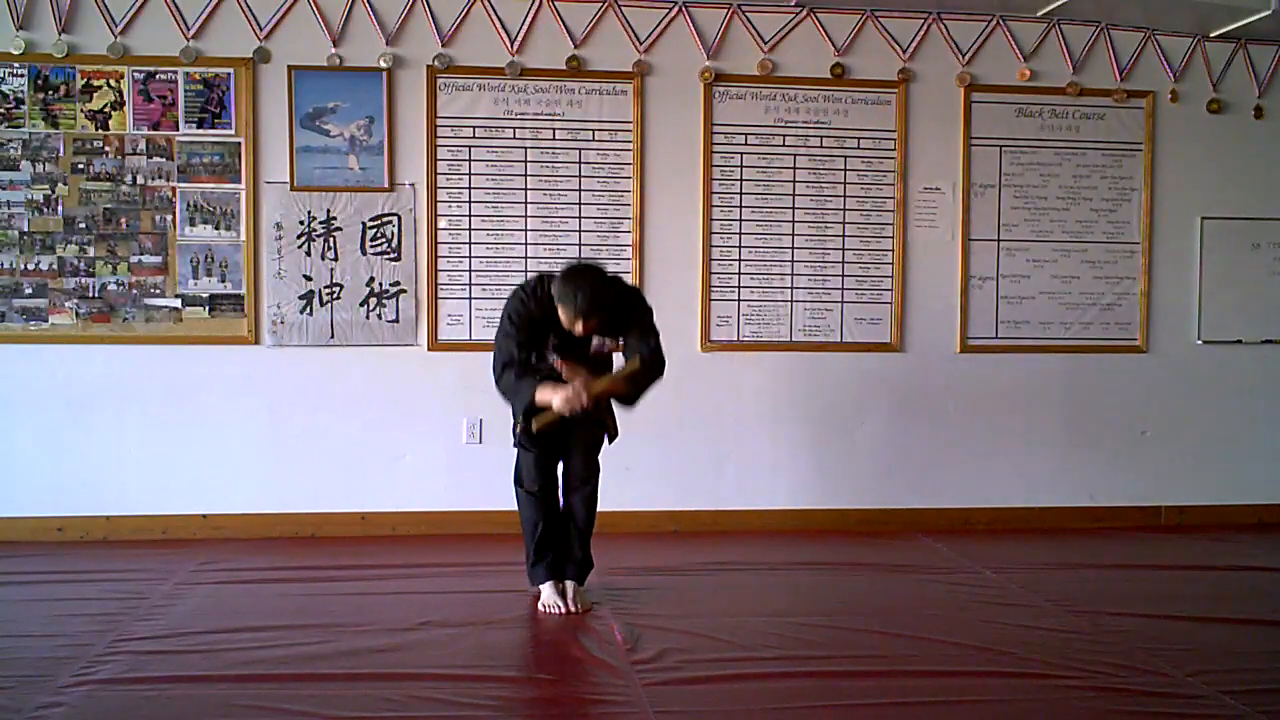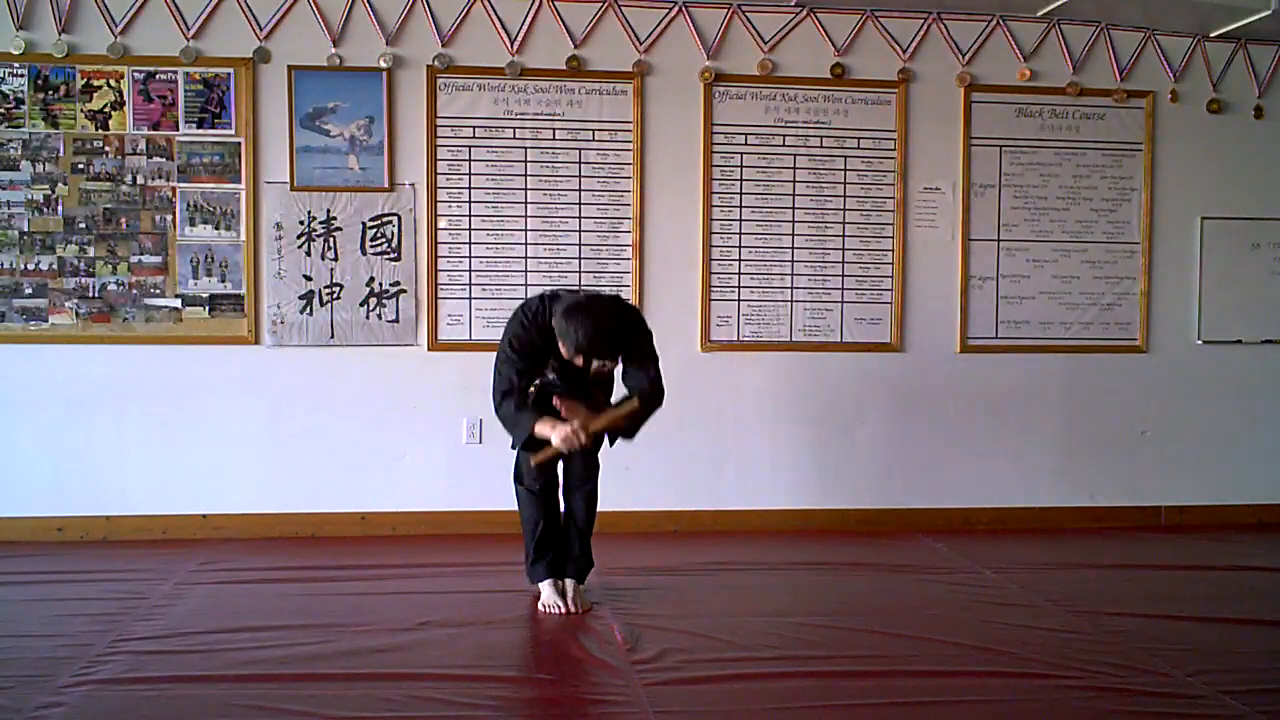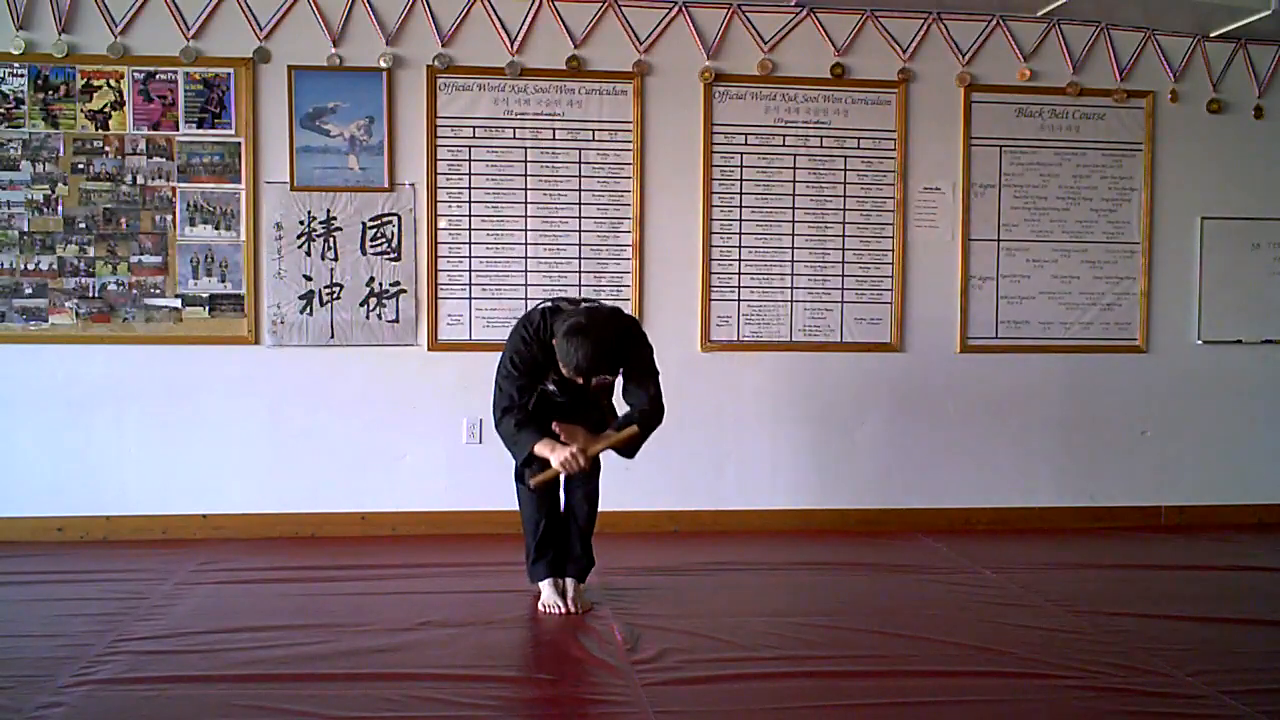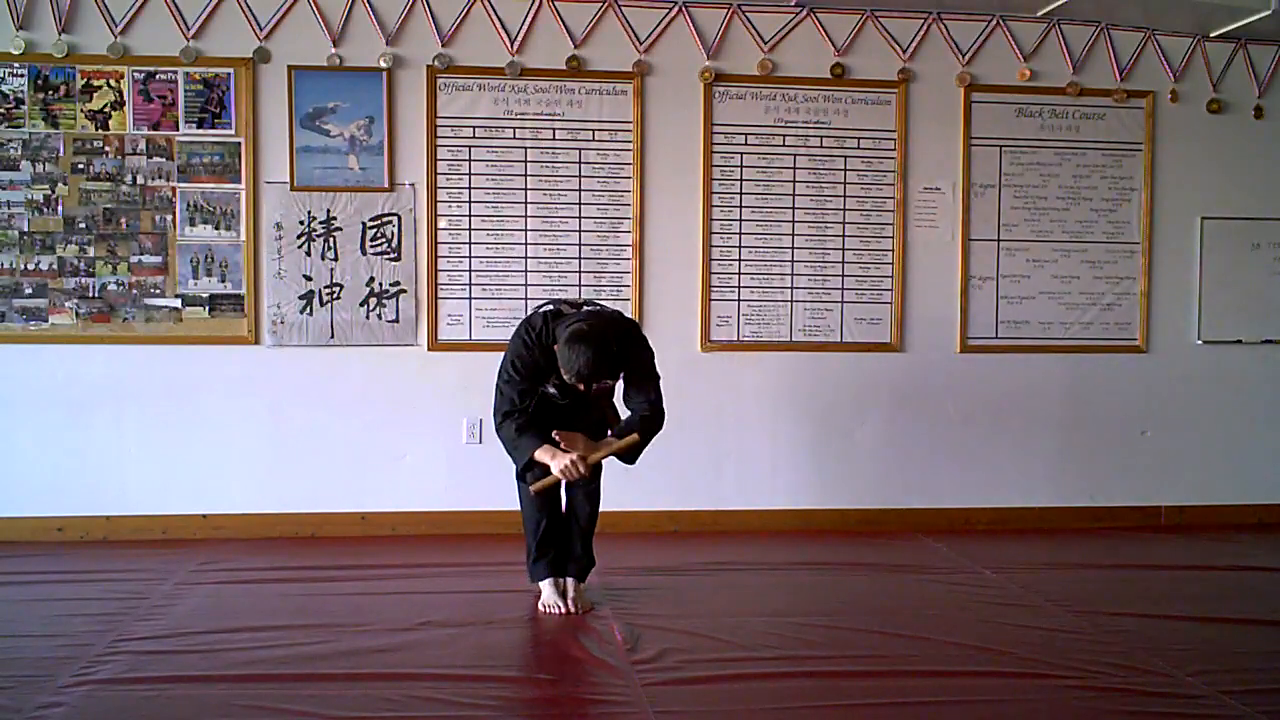
dt=0.1s
person 1, frame 1
left shoulder: (626, 302)
right shoulder: (527, 299)
left elbow: (649, 361)
right elbow: (508, 368)
left wrist: (596, 385)
right wrist: (551, 395)
left hip: (591, 388)
right hip: (539, 385)
left knee: (582, 476)
right knee: (534, 474)
left ankle: (573, 576)
right ankle: (546, 579)
person 1, frame 2
left shoulder: (627, 323)
right shoulder: (528, 321)
left elbow: (649, 389)
right elbow: (507, 396)
left wrist: (592, 420)
right wrist: (551, 429)
left hip: (590, 398)
right hip: (540, 395)
left knee: (582, 476)
right knee: (534, 475)
left ankle: (572, 576)
right ankle: (546, 578)
person 1, frame 3
left shoulder: (627, 337)
right shoulder: (529, 335)
left elbow: (648, 407)
right elbow: (508, 411)
left wrist: (596, 441)
right wrist: (551, 449)
right hip: (541, 400)
left knee: (584, 478)
right knee: (536, 473)
left ankle: (573, 577)
right ankle: (547, 578)
person 1, frame 4
left shoulder: (629, 341)
right shoulder: (531, 339)
left elbow: (649, 412)
right elbow: (508, 415)
left wrist: (596, 448)
right wrist: (552, 455)
right hip: (541, 401)
left knee: (586, 479)
right knee: (537, 475)
left ankle: (574, 576)
right ankle: (548, 578)
